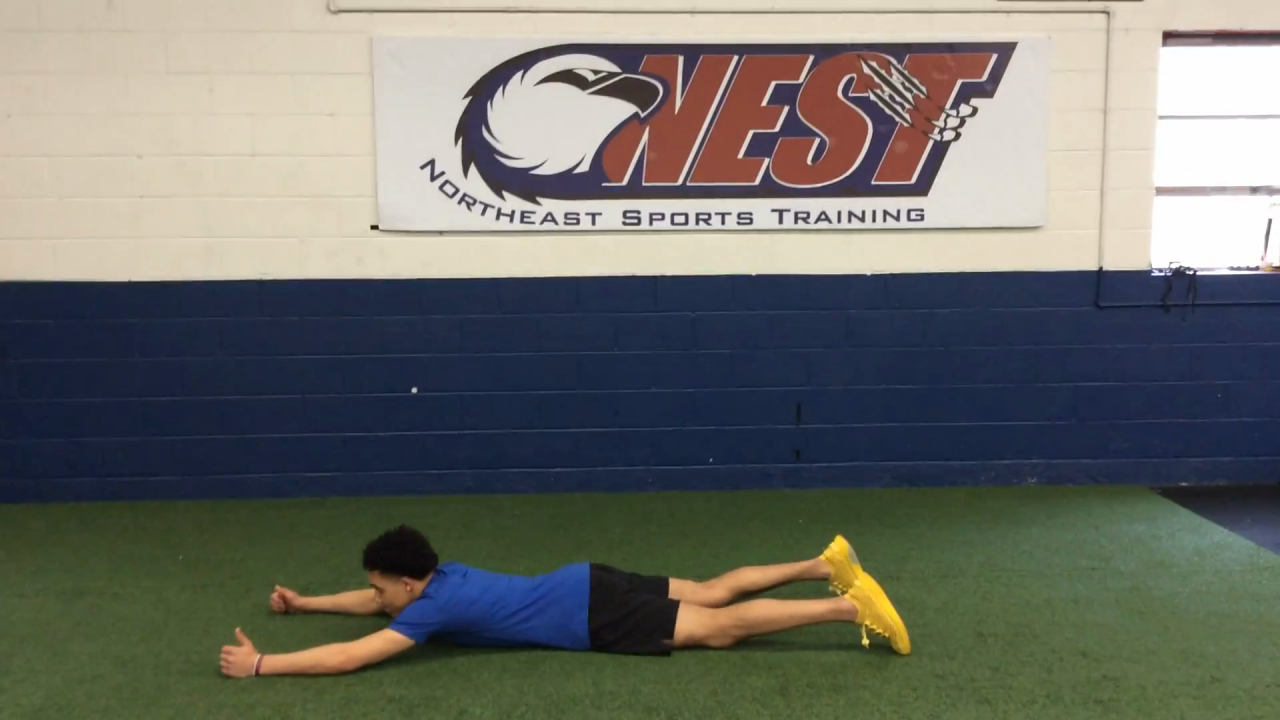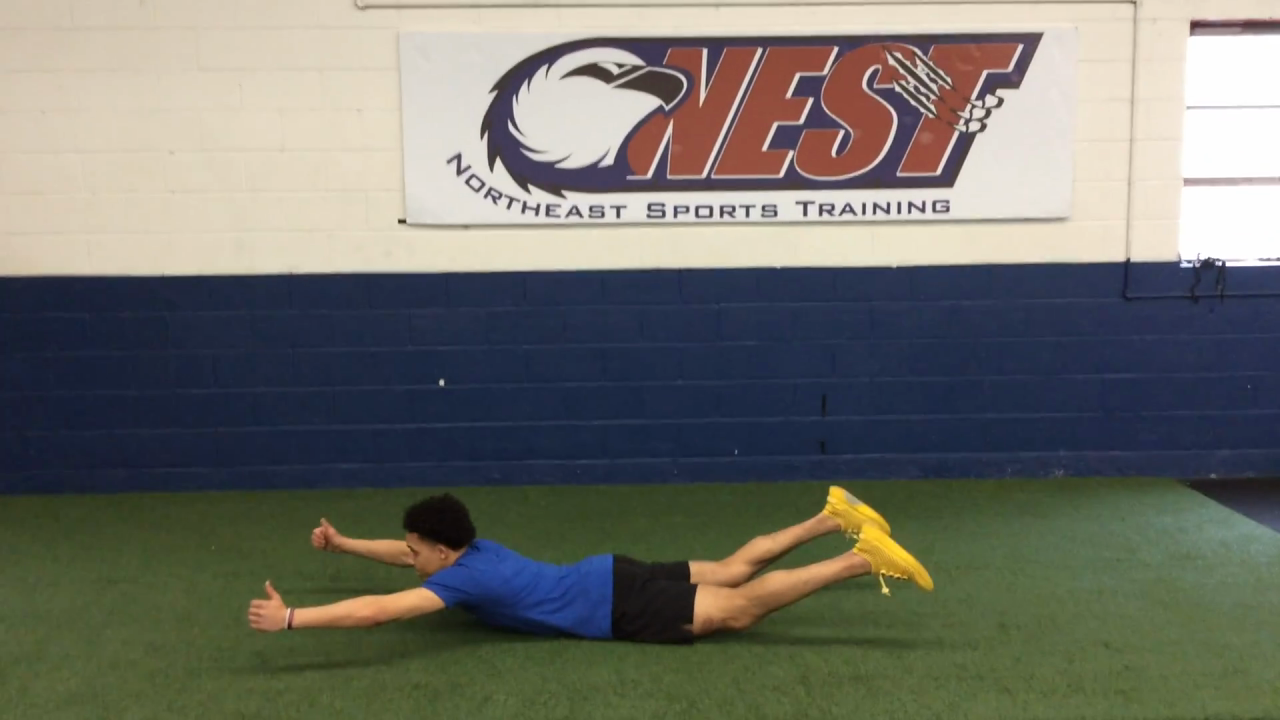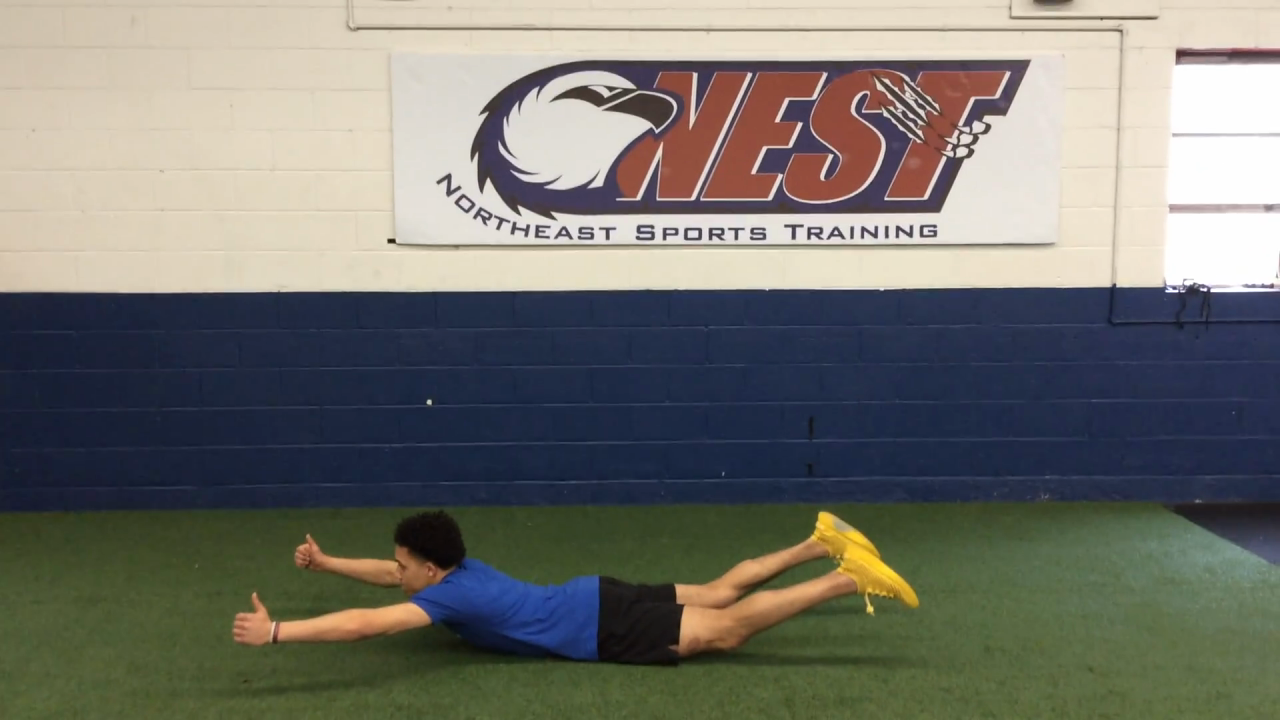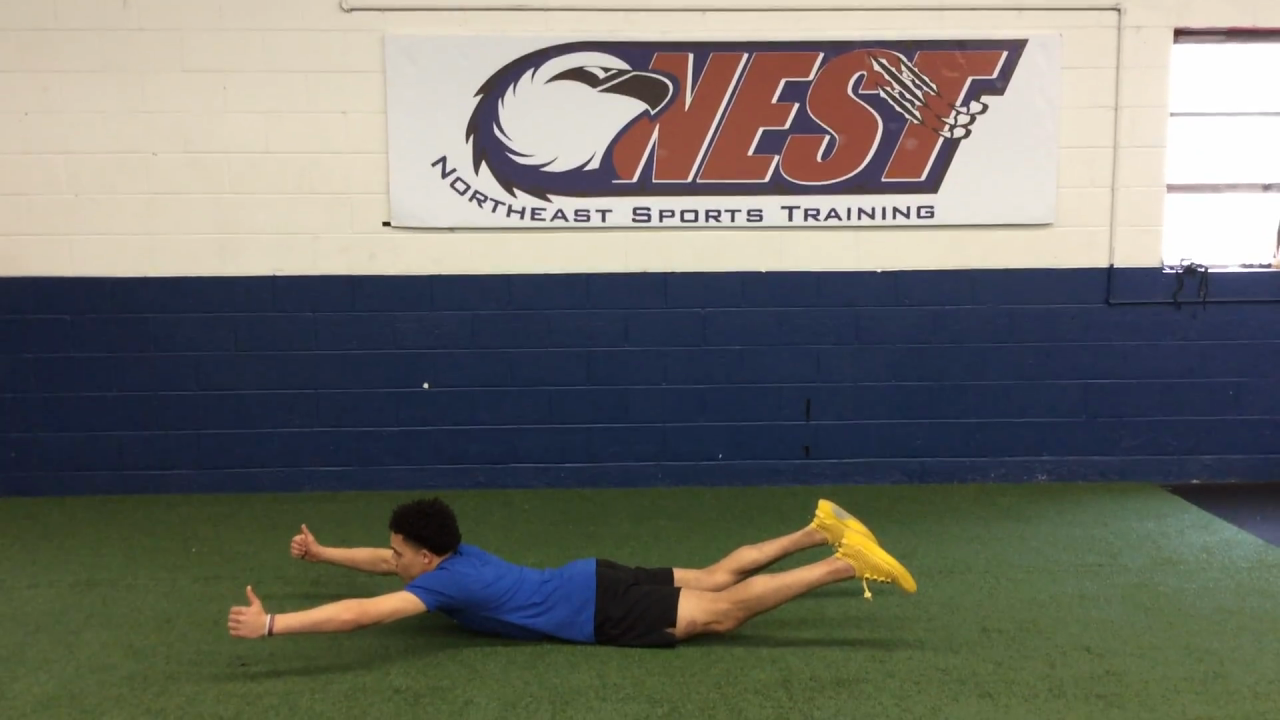
dt=0.7s
person 1, frame 1
left shoulder: (433, 609)
right shoulder: (439, 575)
left elbow: (347, 657)
right elbow: (374, 602)
left wrist: (261, 664)
right wrist: (304, 602)
left hip: (593, 617)
right hip: (589, 588)
left knee: (719, 628)
right knee: (712, 593)
left ankle: (849, 605)
right ankle: (823, 564)
person 1, frame 2
left shoulder: (462, 579)
right shoulder: (472, 547)
left elbow: (379, 610)
right elbow: (411, 555)
left wrist: (290, 618)
right wrist: (344, 544)
left hip: (617, 609)
right hip: (613, 578)
left knee: (739, 610)
right knee: (733, 572)
left ankle: (861, 560)
right ankle: (831, 517)
person 1, frame 3
left shoulder: (446, 597)
right shoulder: (457, 567)
left elbow: (362, 625)
right elbow: (392, 575)
left wrist: (275, 632)
right wrist: (326, 563)
left hip: (603, 628)
right hip: (598, 600)
left knee: (727, 630)
right knee: (718, 593)
left ankle: (850, 577)
right ankle: (820, 543)
person 1, frame 4
left shoulder: (443, 582)
right shoulder: (455, 552)
left elbow: (358, 614)
right elbow: (388, 563)
left wrist: (269, 624)
right wrist: (321, 553)
left hip: (598, 612)
right hip: (594, 582)
left knee: (723, 613)
right knee: (717, 579)
left ankle: (845, 563)
right ankle: (818, 530)
